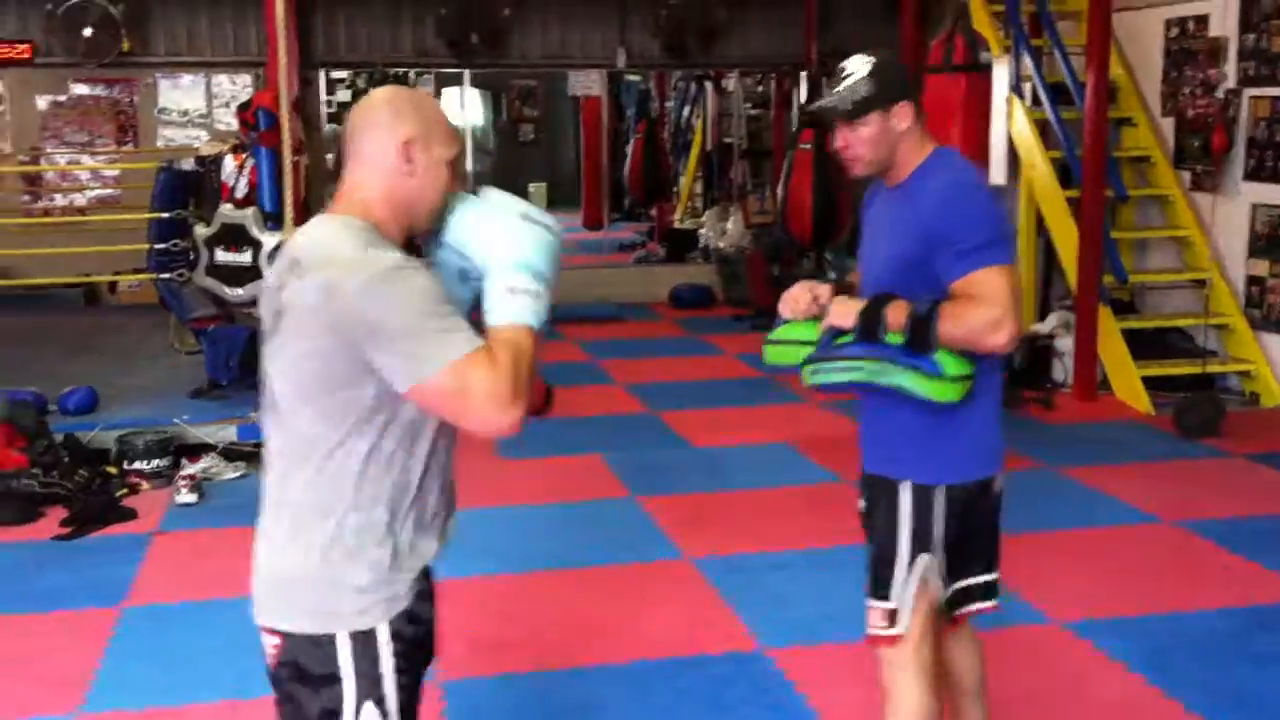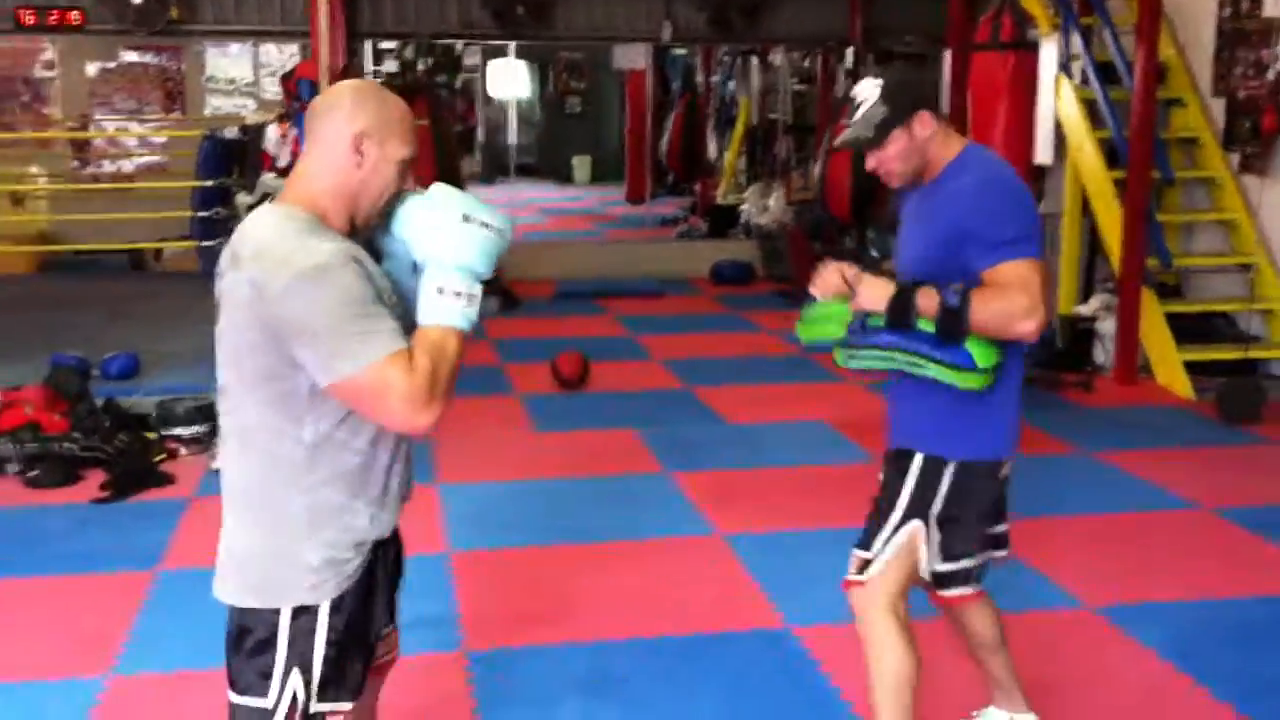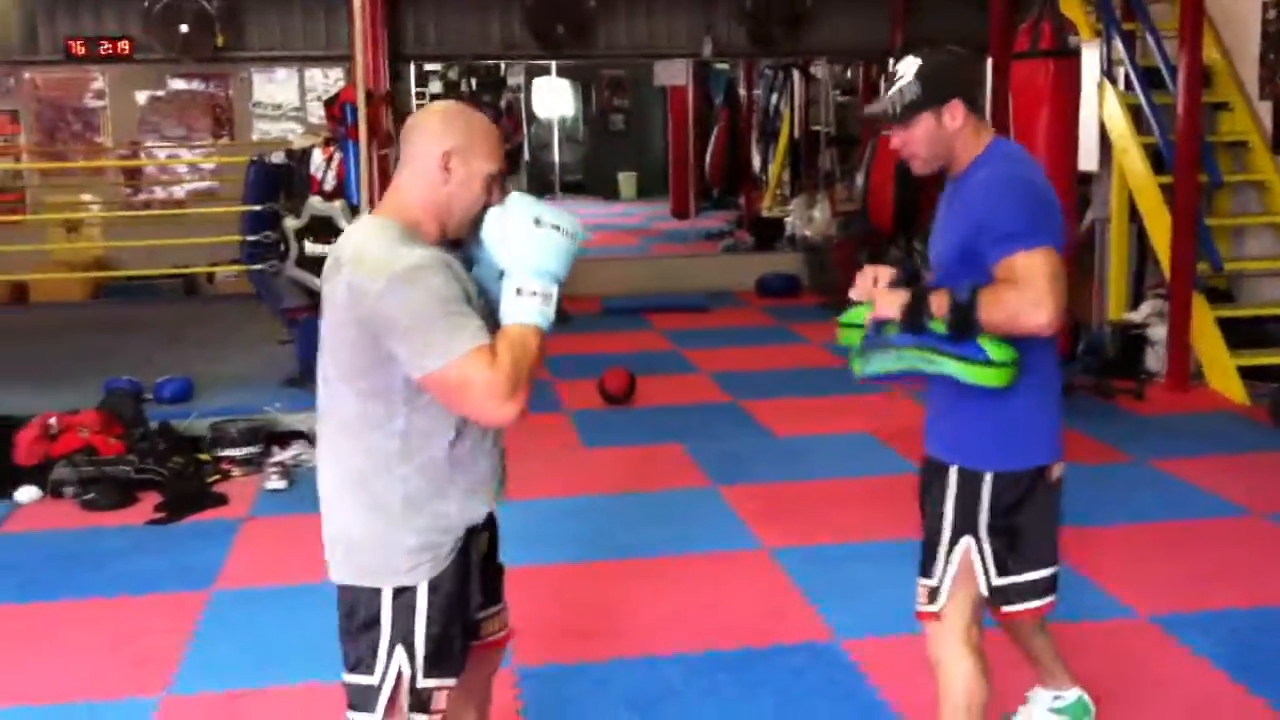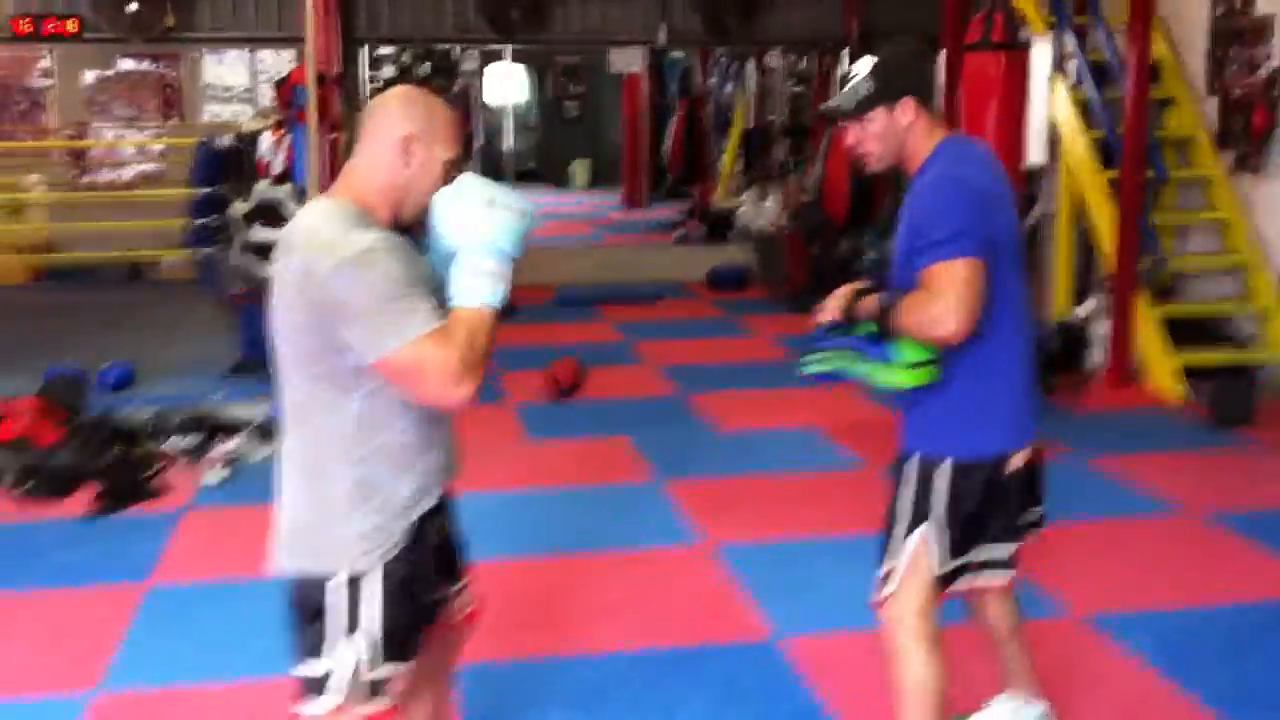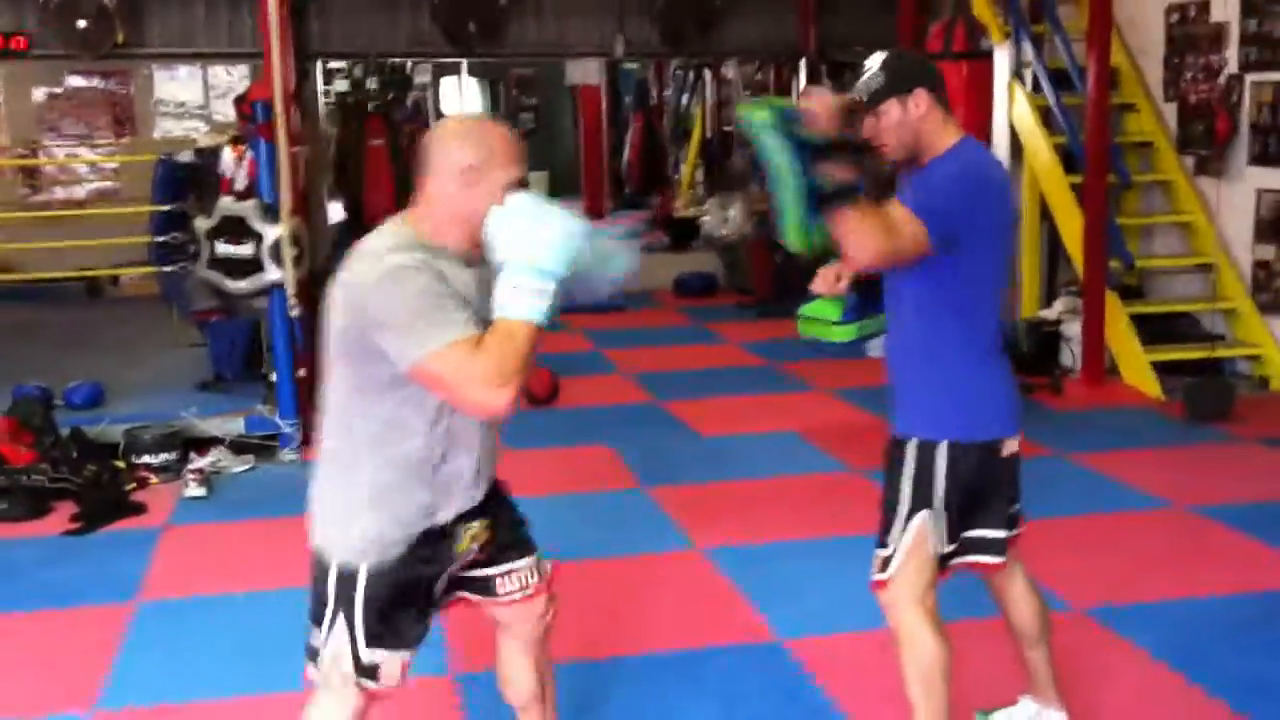
dt=0.7s
person 1, frame 1
left shoulder: (956, 197)
right shoulder: (883, 193)
left elbow: (996, 324)
left wrist: (878, 315)
right wrist: (830, 296)
left hip: (936, 453)
right hip: (907, 446)
left knee: (900, 640)
right knee: (942, 618)
person 1, frame 2
left shoulder: (985, 191)
right shoulder: (925, 186)
left elbow: (1024, 313)
left wrist: (906, 298)
right wrist: (861, 281)
left hip: (953, 435)
right hip: (935, 425)
left knee: (874, 595)
right knee: (950, 583)
person 1, frame 3
left shoulder: (1005, 186)
right shoulder: (970, 180)
left elbow: (1036, 308)
left wrist: (921, 303)
right wrist: (901, 286)
left hip: (992, 440)
right hip: (982, 431)
left knee: (946, 617)
right knee: (999, 583)
person 1, frame 4
left shoulder: (948, 187)
right shoulder: (957, 166)
left elbow: (948, 317)
left wrist: (861, 305)
right wrist: (870, 298)
left hip: (956, 430)
right hip: (992, 420)
left knee: (905, 606)
right knee: (979, 572)
person 1, frame 5
left shoulder: (959, 178)
right shoulder: (952, 173)
left elbow: (868, 245)
right elbow: (922, 268)
right wrist: (850, 278)
left hip: (949, 419)
right hip: (982, 410)
left knee: (904, 589)
right knee: (997, 563)
person 2, frame 1
left shoulder: (321, 252)
right shoulder: (374, 278)
right elbow: (495, 406)
right wrist: (518, 276)
left hip: (362, 568)
right hip: (348, 587)
person 2, frame 2
left shoulder: (292, 238)
right shoulder: (308, 266)
left elbow: (364, 348)
right elbow: (413, 402)
left wrist: (413, 265)
right wrist: (454, 277)
left hip: (344, 530)
right hip: (304, 558)
person 2, frame 3
left shoulder: (387, 247)
right shoulder: (403, 272)
left elbow: (460, 350)
right elbow: (498, 398)
left wrist: (503, 272)
right wrist: (532, 282)
left hip: (443, 518)
right hip: (403, 543)
left knee: (473, 654)
person 2, frame 4
left shoulder: (341, 231)
right shoulder: (352, 254)
left elbow: (418, 341)
right elbow: (450, 378)
left wrist: (460, 258)
right wrist: (483, 264)
left hip: (399, 502)
right hip: (356, 526)
left knee: (438, 632)
person 2, frame 5
left shoulder: (459, 246)
right shoulder: (386, 272)
right elbow: (491, 388)
right wrist: (533, 277)
left hip: (462, 494)
right hip: (386, 520)
left knee: (528, 613)
